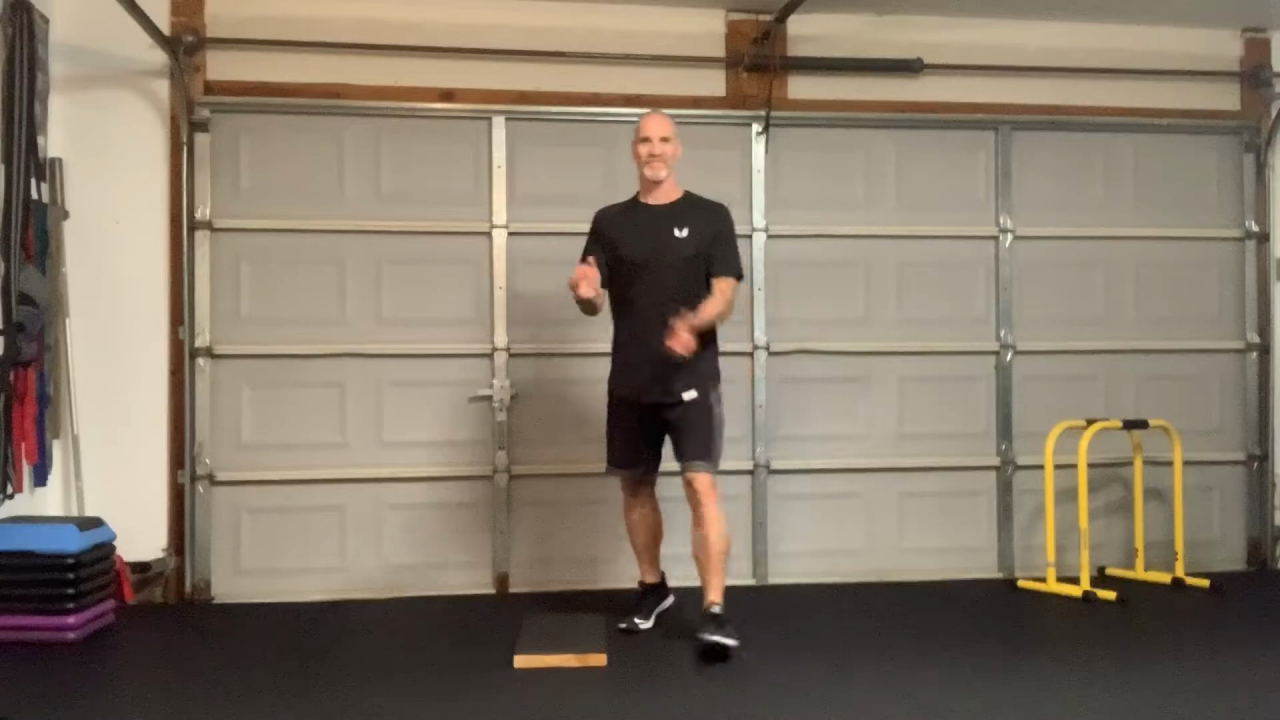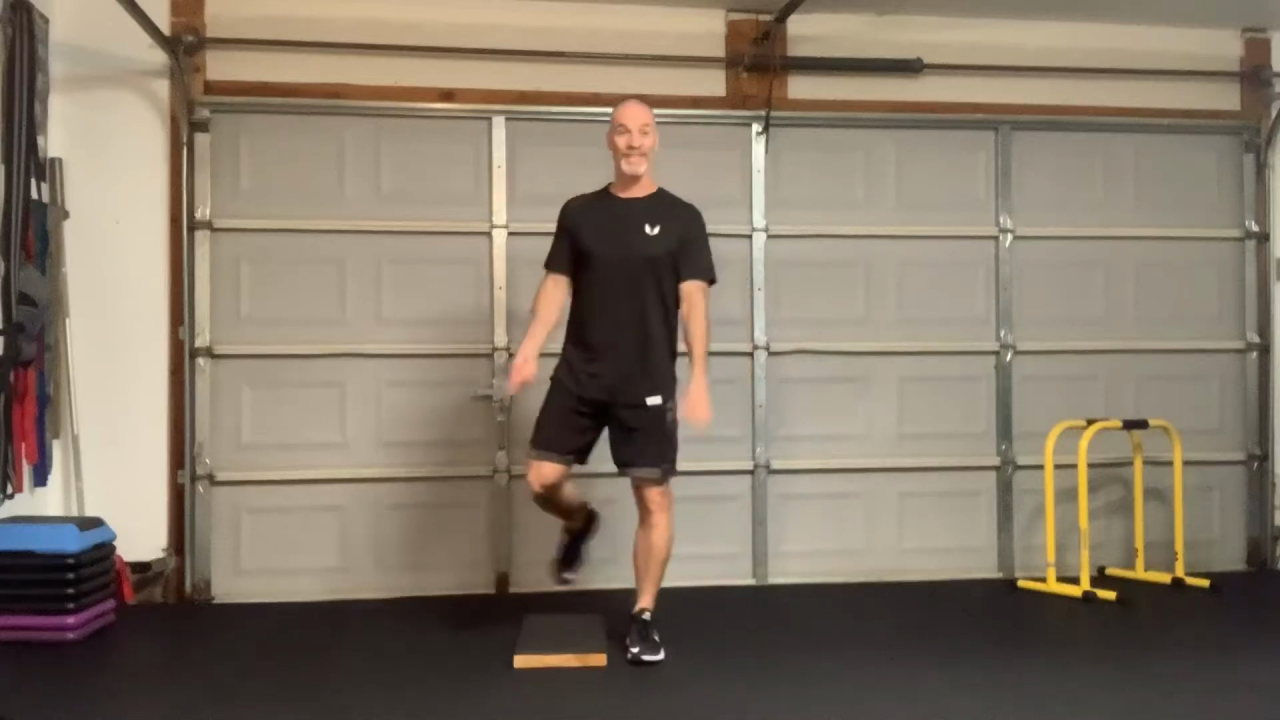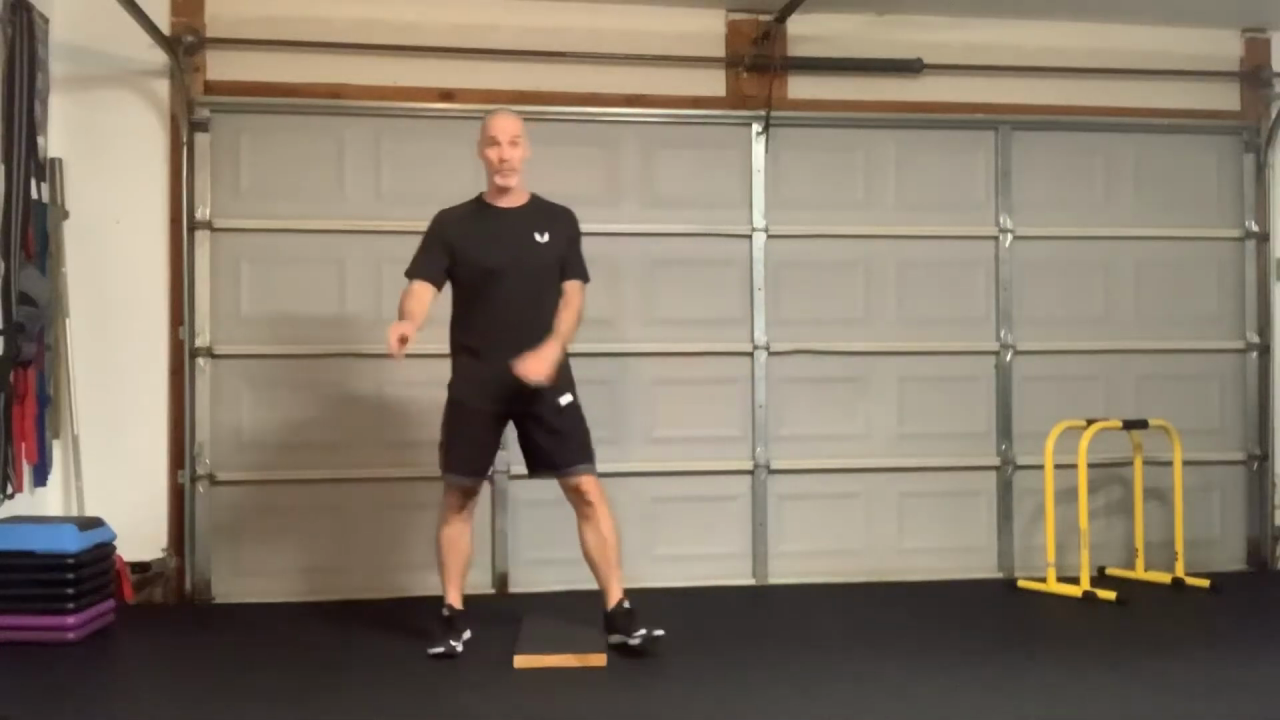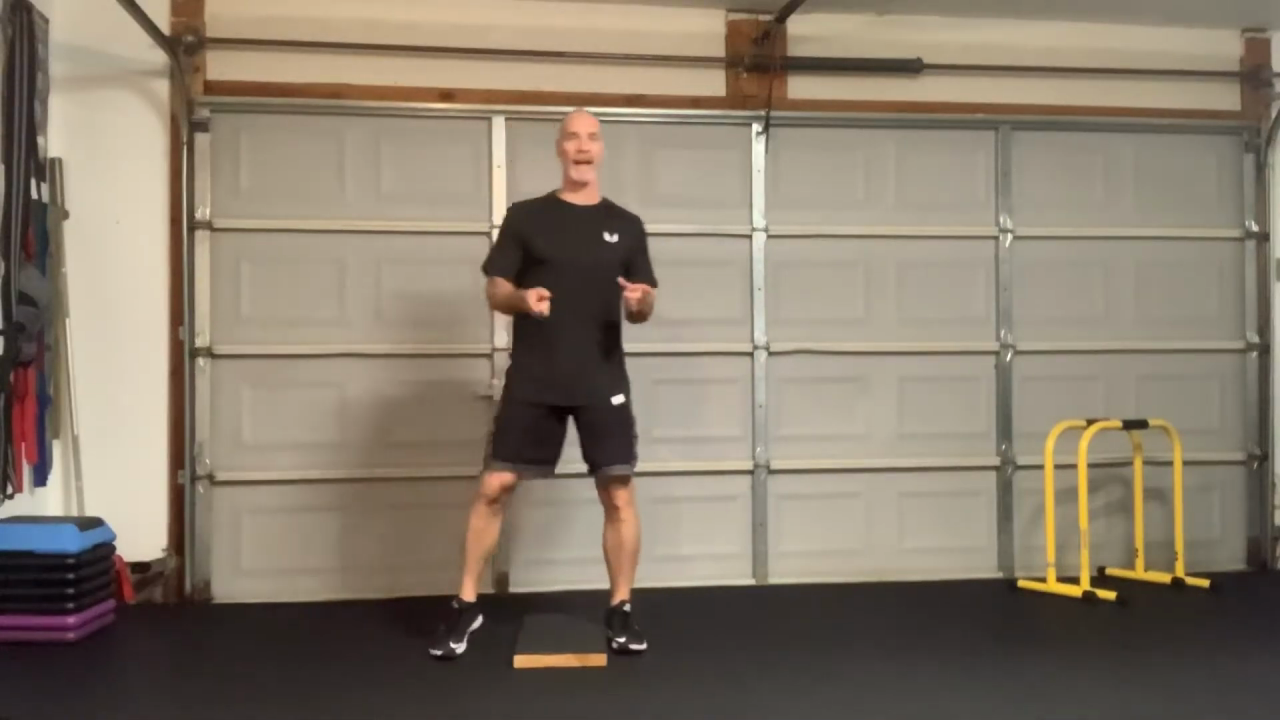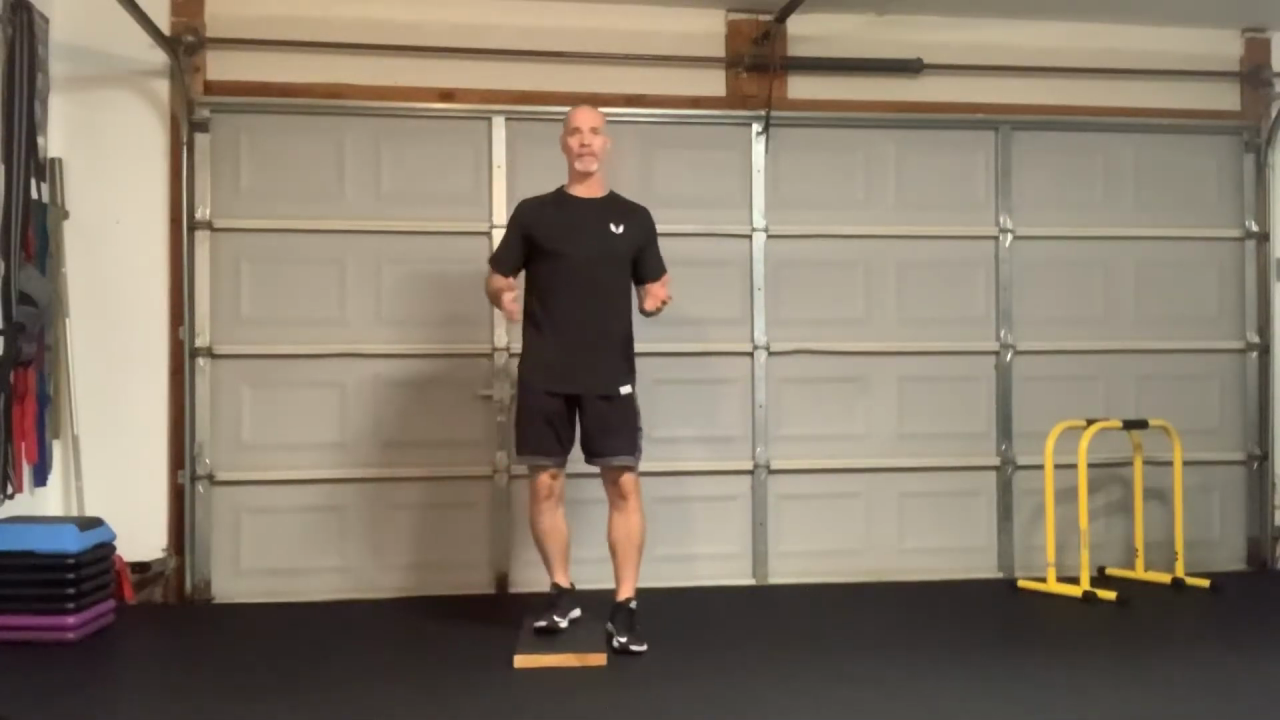
dt=0.7s
person 1, frame 1
left shoulder: (711, 216)
right shoulder: (610, 221)
left elbow: (724, 293)
right elbow: (596, 301)
left wrist: (693, 325)
right wrist: (586, 294)
left hip: (691, 379)
right hip: (630, 382)
left knee: (702, 487)
right knee: (636, 486)
left ankle: (713, 611)
right ankle: (653, 586)
person 1, frame 2
left shoulder: (682, 218)
right shoulder: (579, 211)
left elbow: (694, 300)
right elbow: (555, 288)
left wrist: (697, 379)
right wrist: (528, 352)
left hip: (648, 383)
right hip: (579, 376)
left knee: (653, 498)
right knee: (541, 478)
left ankle: (643, 619)
right ankle: (581, 522)
person 1, frame 3
left shoulder: (558, 220)
right shoulder: (453, 223)
left elbow: (572, 297)
right elbow: (421, 287)
left wrist: (551, 350)
right wrist: (405, 323)
left hip: (544, 383)
right hip: (474, 388)
left knee: (587, 492)
right knee: (458, 498)
left ankle: (618, 611)
right ankle: (453, 614)
person 1, frame 4
left shoulder: (626, 226)
right shoulder: (525, 216)
left elbow: (643, 303)
right elbow: (494, 291)
left wrist: (641, 303)
right wrist: (522, 300)
left hip: (603, 380)
right hip: (533, 380)
left knee: (619, 493)
right knee: (494, 488)
left ankle: (621, 610)
right ankle: (465, 607)
person 1, frame 5
left shoulder: (634, 217)
right shoulder: (533, 212)
left elbow: (650, 290)
right elbow: (496, 278)
left wrist: (657, 298)
right wrist: (504, 295)
left hip: (611, 373)
right hip: (544, 373)
left knee: (623, 486)
right knee: (545, 486)
left ankle: (624, 607)
right ankle: (562, 593)
